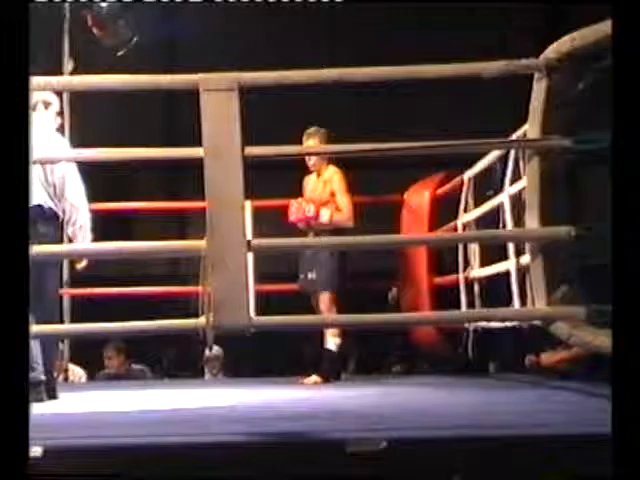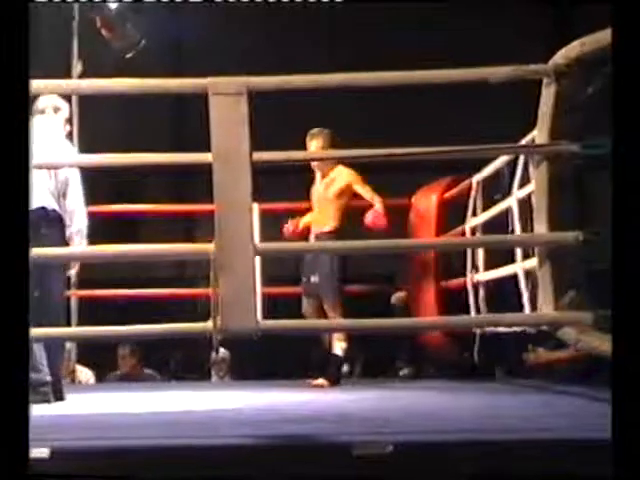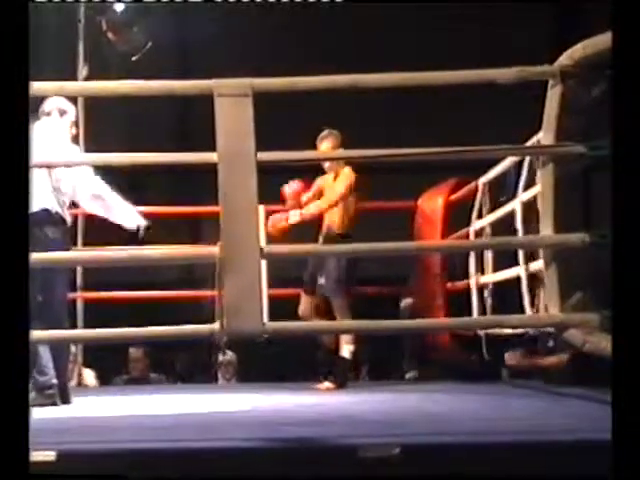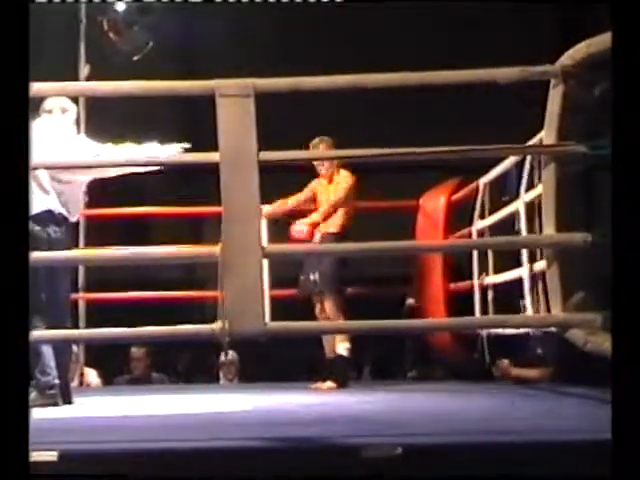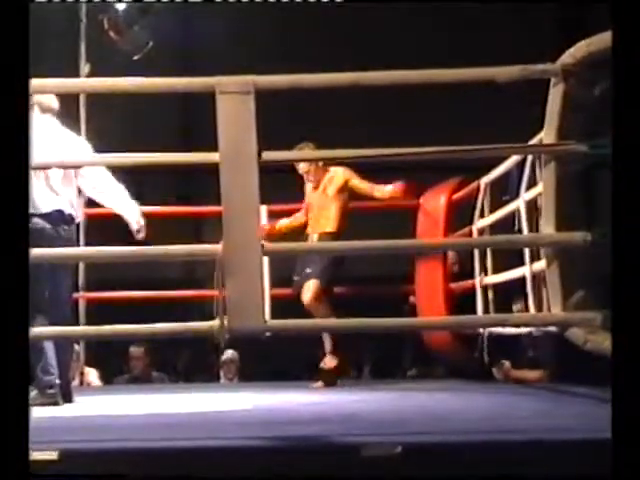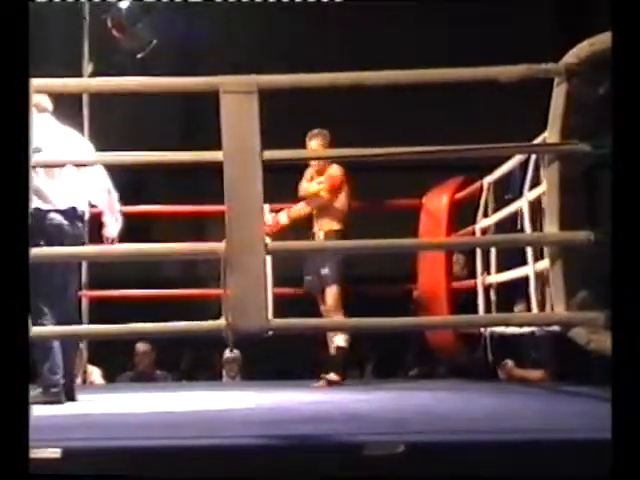
dt=0.4s
person 1, frame 1
right shoulder: (52, 140)
right elbow: (71, 192)
right wrist: (81, 235)
right hip: (42, 224)
left knee: (38, 304)
right knee: (45, 305)
right ankle: (46, 380)
person 1, frame 2
right shoulder: (58, 144)
right elbow: (72, 198)
right wrist: (77, 240)
left hip: (38, 226)
right hip: (47, 226)
left knee: (34, 307)
right knee: (50, 308)
left ankle: (40, 382)
right ankle: (51, 382)
person 1, frame 3
left shoulder: (32, 143)
right shoulder: (60, 146)
right elbow: (90, 189)
right wrist: (129, 214)
left hip: (36, 227)
right hip: (48, 228)
left knee: (36, 309)
right knee: (54, 310)
left ankle: (44, 384)
right ankle: (58, 385)
person 1, frame 4
right shoulder: (65, 141)
right elbow: (111, 157)
right wrist: (162, 152)
left hip: (34, 227)
right hip: (52, 228)
left knee: (37, 309)
right knee: (57, 309)
left ankle: (47, 385)
right ankle: (60, 385)
person 1, frame 5
left shoulder: (33, 136)
right shoulder: (70, 141)
right elbow: (101, 181)
right wrist: (133, 213)
left hip: (35, 226)
right hip: (62, 226)
left knee: (38, 308)
right knee: (60, 307)
left ankle: (48, 385)
right ankle: (63, 383)
person 1, frame 6
left shoulder: (34, 135)
right shoulder: (75, 139)
right elbow: (100, 183)
right wrist: (111, 221)
left hip: (43, 221)
right hip: (73, 224)
left knee: (44, 305)
right knee: (67, 305)
left ankle: (51, 383)
right ankle: (67, 383)
person 2, frame 1
left shoulder: (335, 176)
right shoulder: (307, 181)
left elbow: (349, 219)
left wrist: (319, 213)
right wrist: (300, 217)
left knee: (327, 304)
right knee: (319, 307)
left ankle: (327, 369)
right ankle: (333, 366)
person 2, frame 2
left shoulder: (343, 175)
right shoulder: (316, 179)
left elbow: (369, 195)
left wrist: (377, 207)
right wrist: (299, 223)
left hip: (329, 243)
right hip: (312, 244)
left knee: (331, 308)
right knee: (308, 309)
left ankle: (333, 371)
right ankle: (334, 355)
person 2, frame 3
left shoulder: (348, 177)
right shoulder: (324, 179)
left elbow: (328, 203)
right elbow: (309, 200)
left wrist: (297, 215)
right wrist: (295, 201)
left hip: (339, 245)
right hip: (322, 244)
left knee: (341, 312)
right knee: (306, 310)
left ankle: (340, 374)
right ankle: (332, 357)
person 2, frame 4
left shoulder: (346, 179)
right shoulder: (317, 183)
left elbow: (333, 205)
right elbow: (296, 200)
left wrist: (309, 220)
right wrist: (268, 210)
left hip: (333, 244)
right hip: (314, 245)
left knee: (332, 310)
right knee: (320, 311)
left ankle: (340, 374)
right ankle: (330, 368)
person 2, frame 5
left shoulder: (339, 174)
right shoulder: (309, 185)
left elbow: (370, 188)
left wrist: (390, 189)
right wrist: (275, 226)
left hip: (332, 243)
right hip: (311, 245)
left knee: (308, 297)
right knee: (320, 303)
left ankle: (334, 348)
right ankle: (331, 371)
person 2, frame 6
left shoulder: (336, 172)
right shoulder: (311, 171)
left elbow: (313, 203)
right elbow: (302, 191)
left wrist: (281, 218)
right wrist: (317, 184)
left hip: (335, 240)
right hip: (316, 241)
left knee: (332, 301)
right knee: (325, 308)
left ankle: (338, 367)
right ankle: (333, 368)
